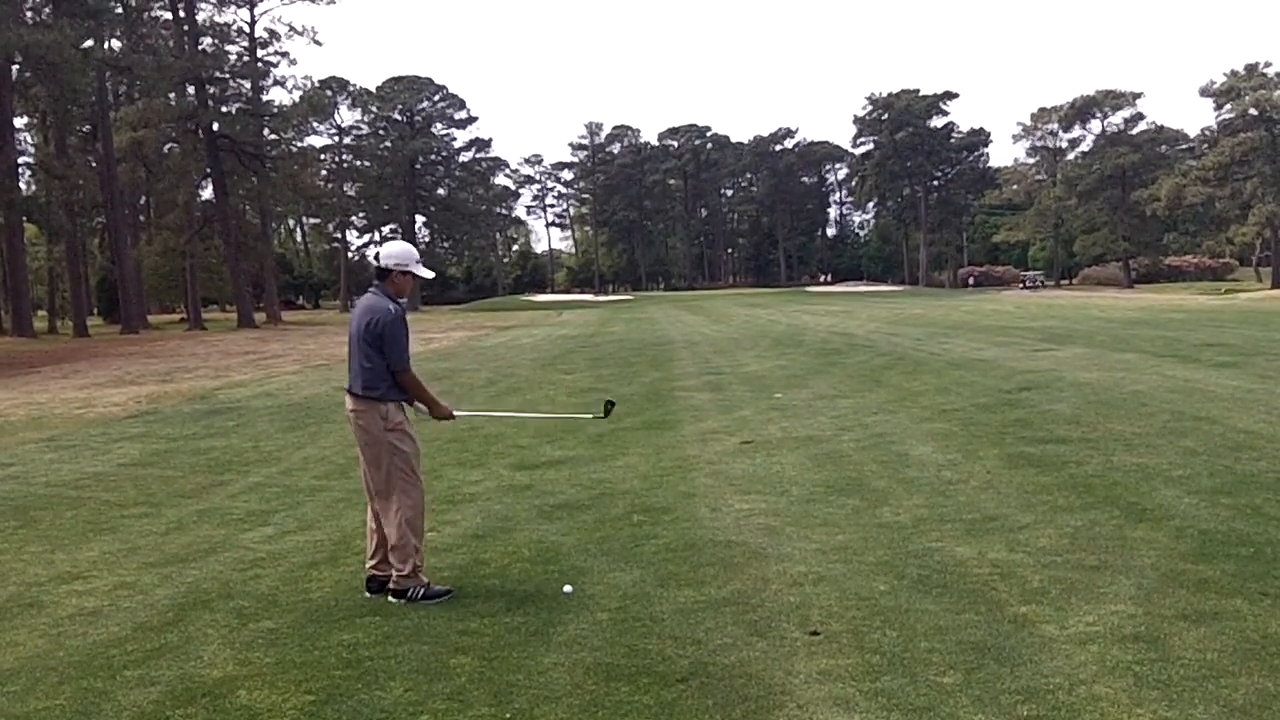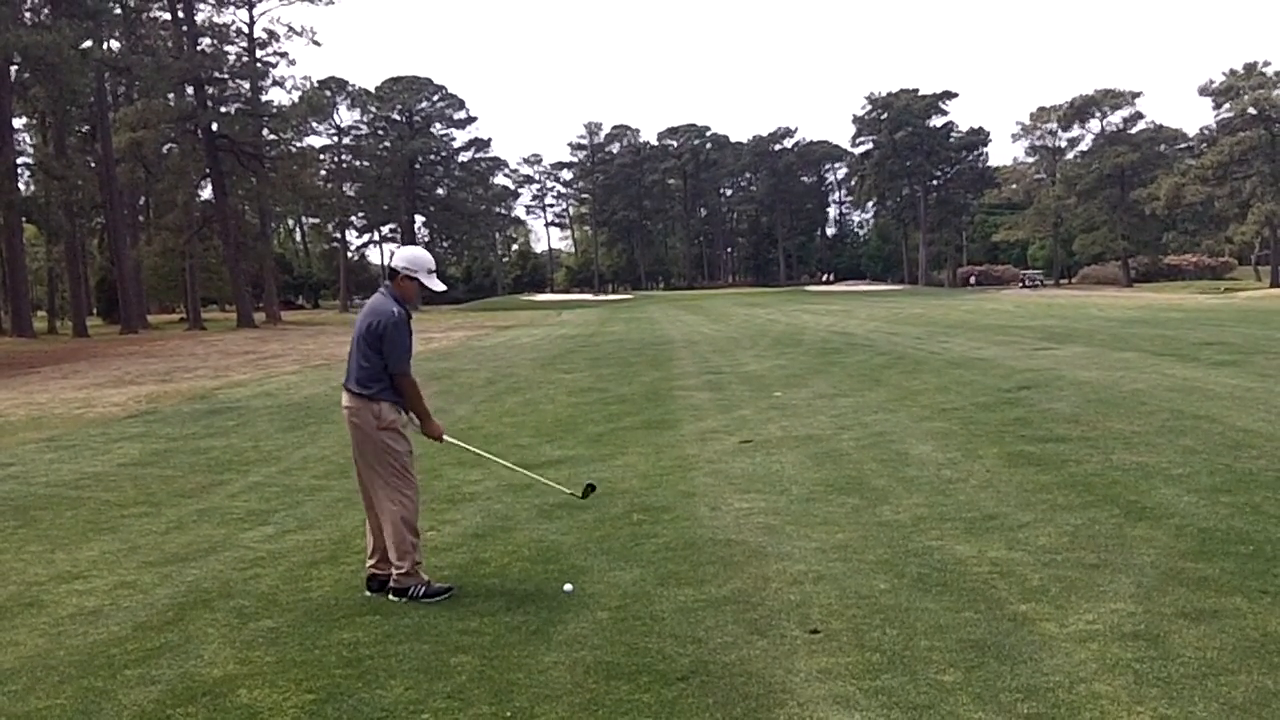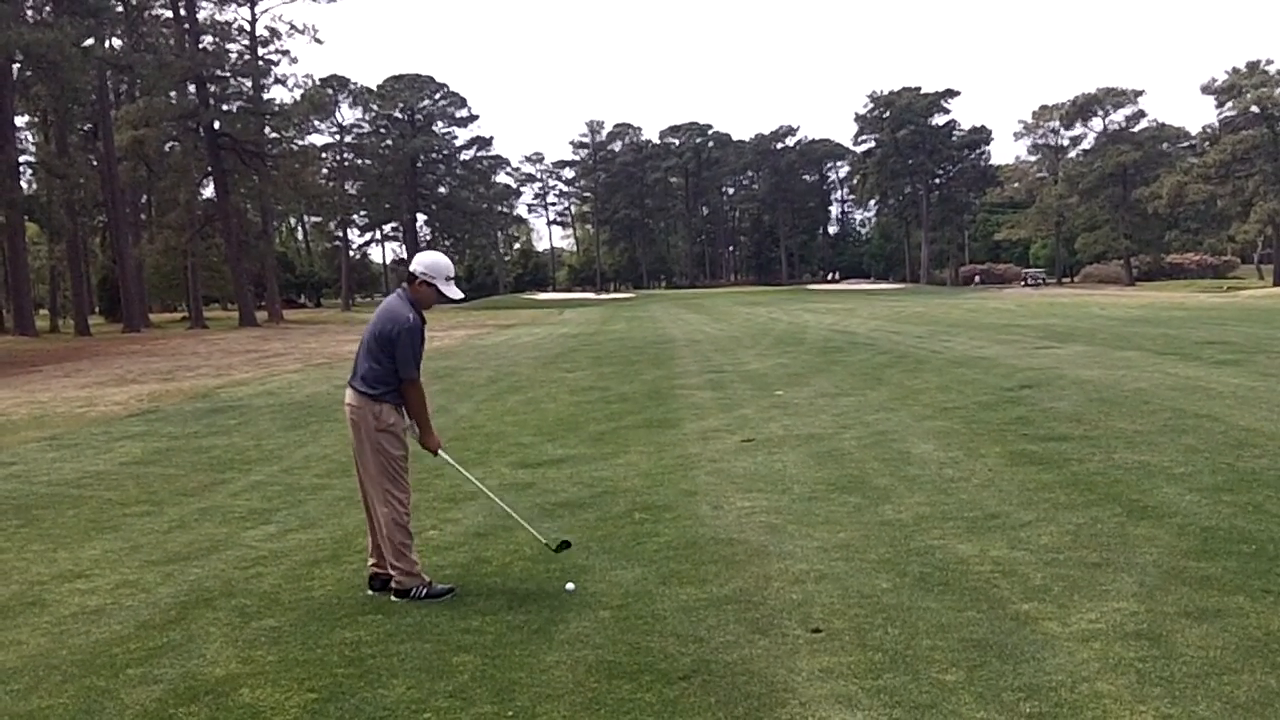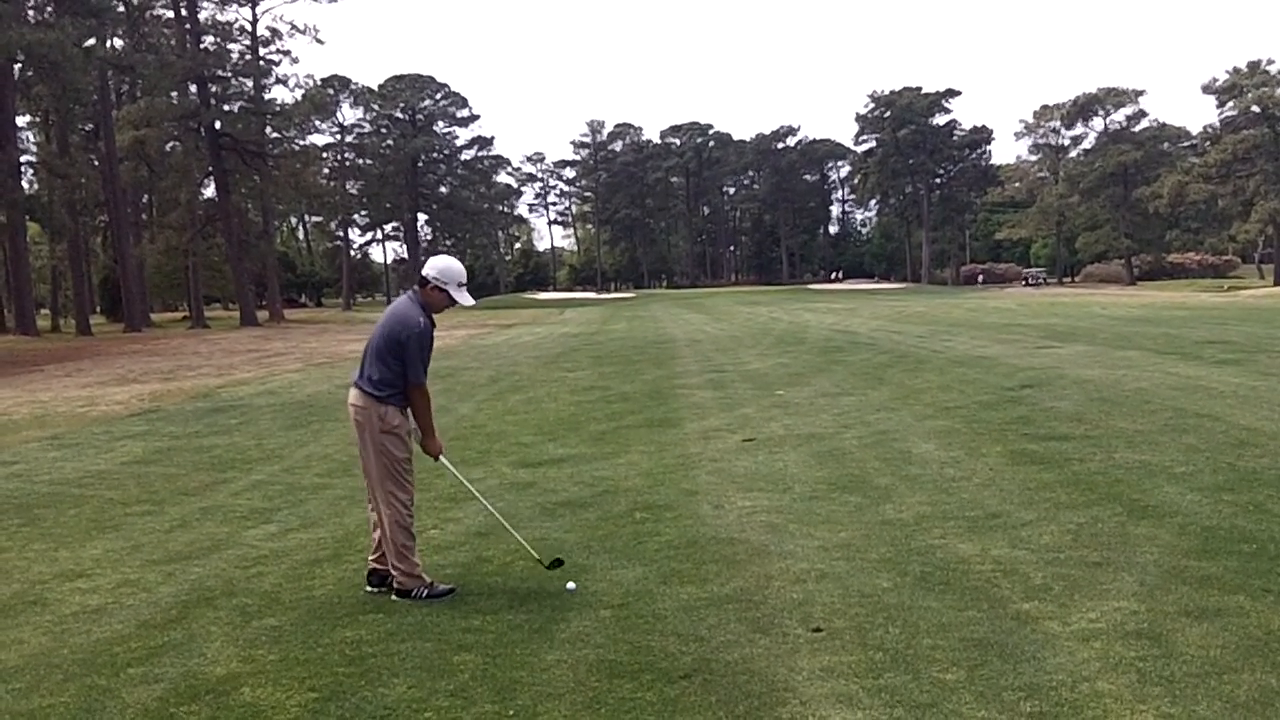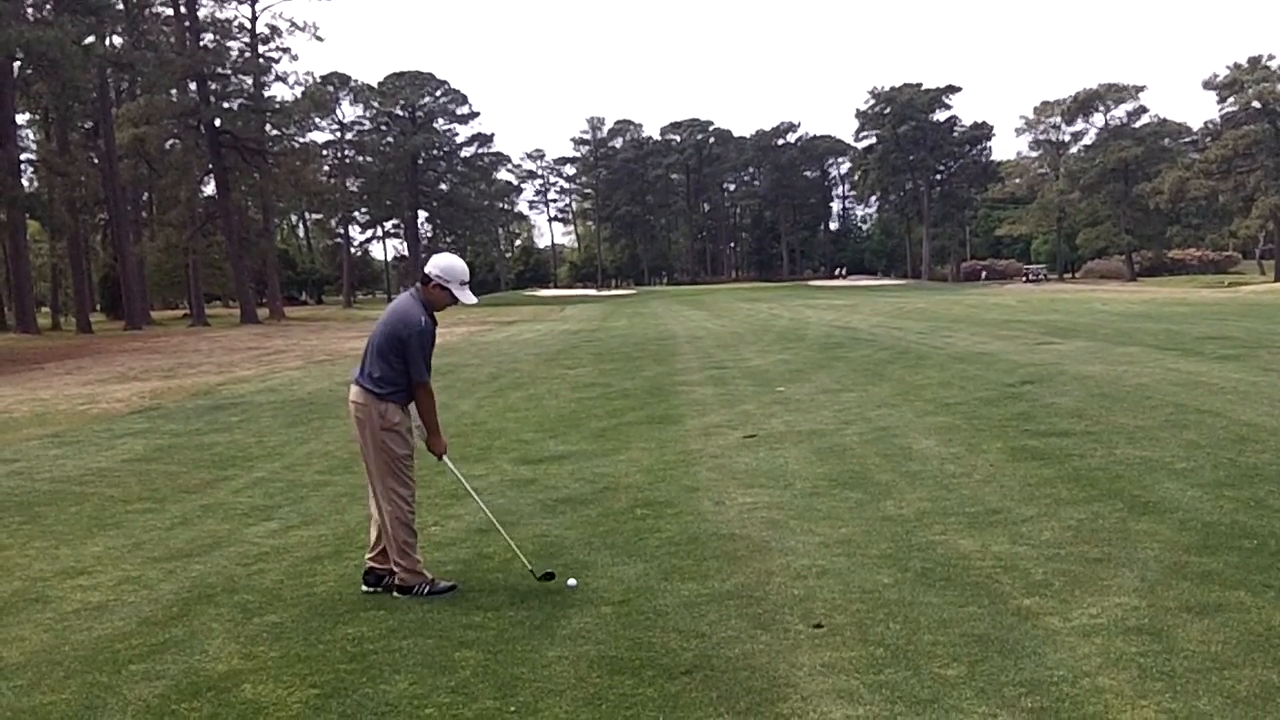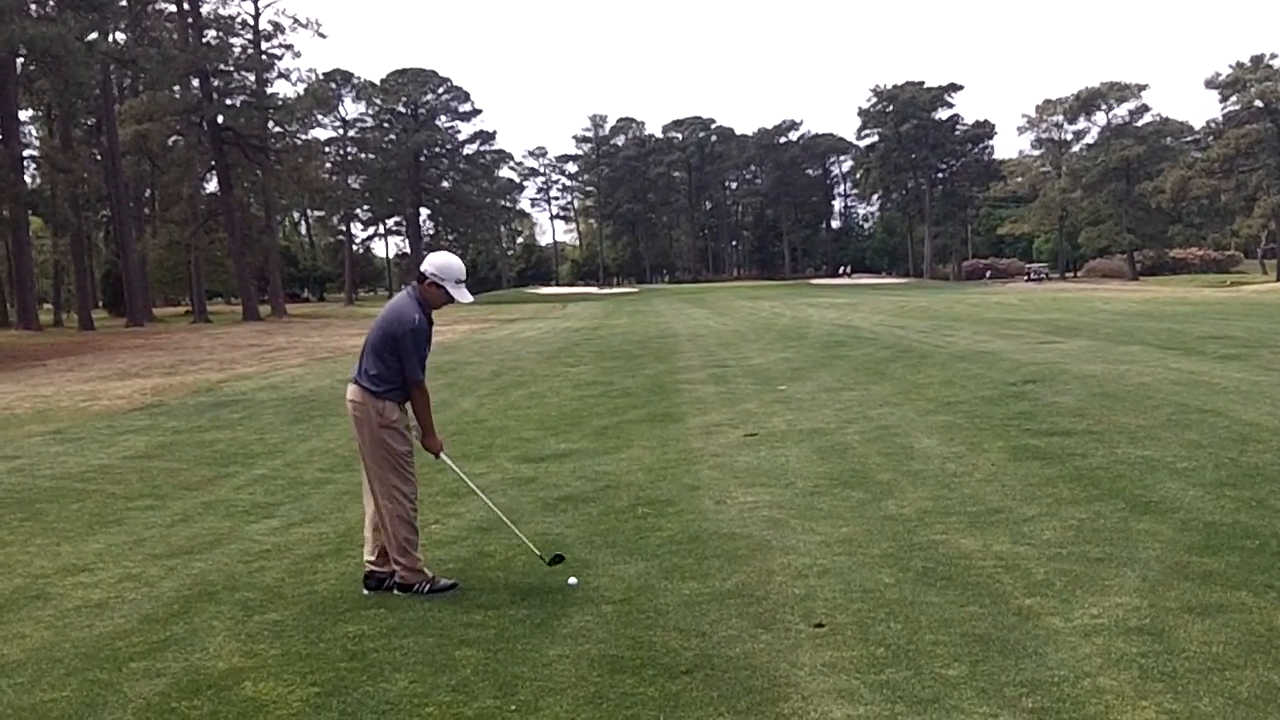
dt=0.2s
person 1, frame 1
left shoulder: (365, 304)
right shoulder: (389, 313)
right elbow: (402, 373)
left wrist: (418, 399)
right wrist: (434, 406)
left hip: (361, 404)
right hip: (380, 411)
left knee: (381, 495)
right knee: (405, 494)
left ankle: (379, 573)
right ankle: (406, 580)
person 1, frame 2
left shoulder: (378, 304)
right shoulder: (393, 316)
right elbow: (402, 377)
left wrist: (413, 412)
right wrist: (426, 420)
left hip: (361, 403)
right hip: (376, 410)
left knee: (378, 494)
right knee: (400, 493)
left ankle: (380, 572)
right ankle: (406, 578)
person 1, frame 3
left shoulder: (395, 305)
right shoulder: (406, 321)
right elbow: (410, 383)
left wrist: (416, 421)
right wrist: (426, 431)
left hip: (366, 402)
right hip: (377, 410)
left knee: (379, 494)
right knee: (392, 496)
left ankle: (381, 571)
right ankle: (406, 580)
person 1, frame 4
left shoulder: (405, 305)
right shoulder: (416, 325)
right elbow: (416, 387)
left wrist: (421, 429)
right wrist: (429, 436)
left hip: (369, 401)
right hip: (381, 410)
left knee: (384, 494)
right knee: (396, 496)
left ankle: (382, 569)
right ankle: (408, 580)
person 1, frame 5
left shoulder: (408, 302)
right shoulder: (418, 323)
right elbow: (421, 386)
right wrist: (434, 434)
left hip: (370, 398)
right hip: (381, 407)
left knee: (386, 492)
right knee: (397, 494)
left ankle: (379, 569)
right ankle: (409, 577)
person 1, frame 6
left shoulder: (406, 302)
right shoulder: (413, 320)
right elbow: (416, 384)
left wrist: (424, 428)
right wrist: (429, 433)
left hip: (368, 397)
right hip: (379, 406)
left knee: (381, 492)
right knee: (399, 493)
left ankle: (378, 571)
right ankle: (410, 575)
